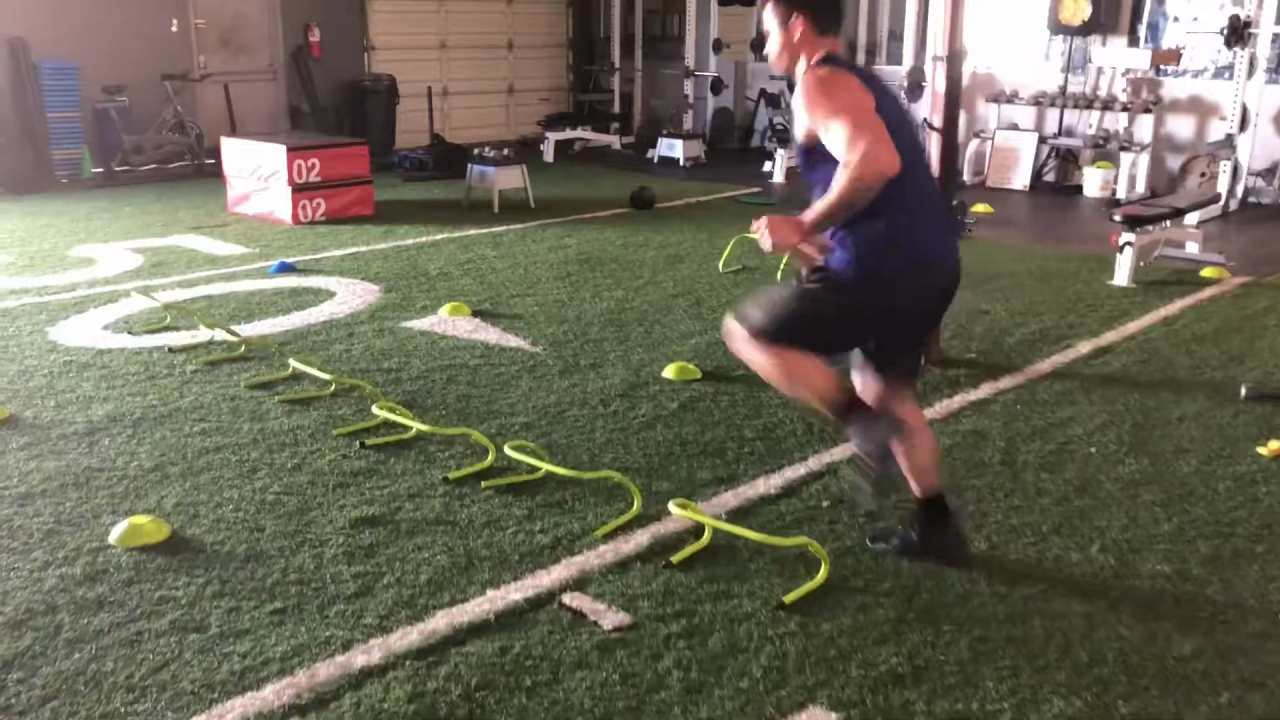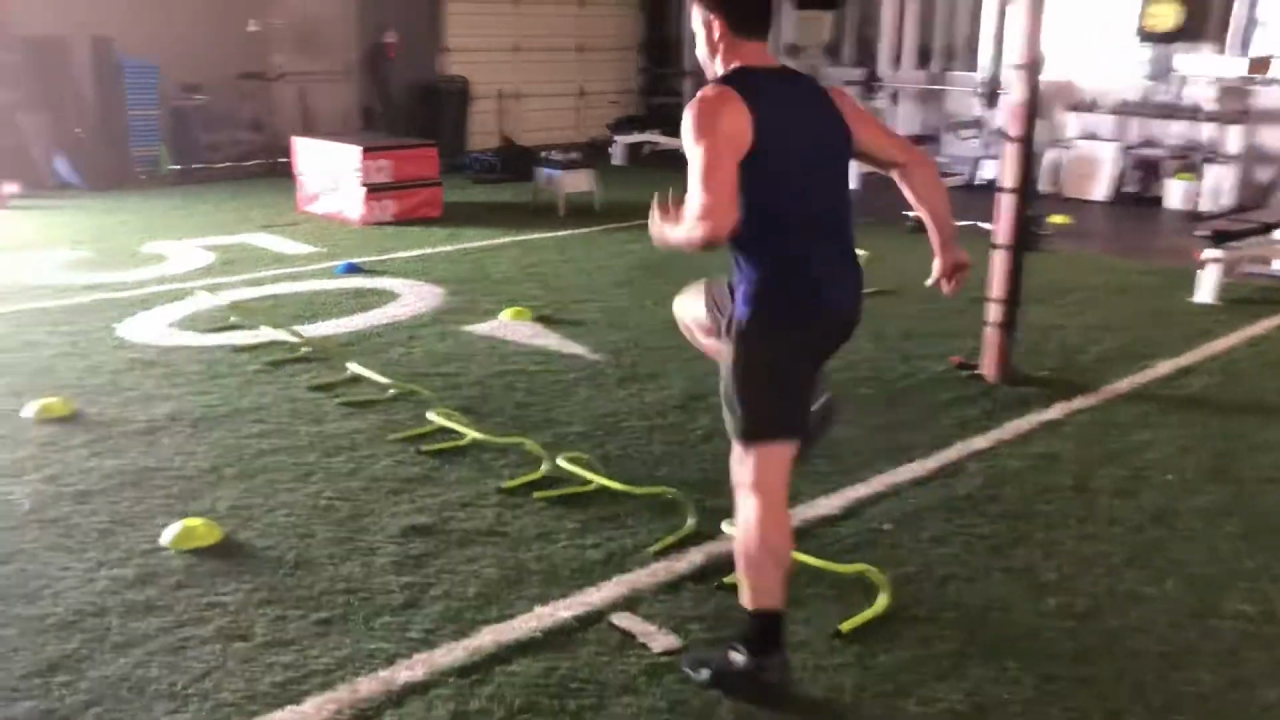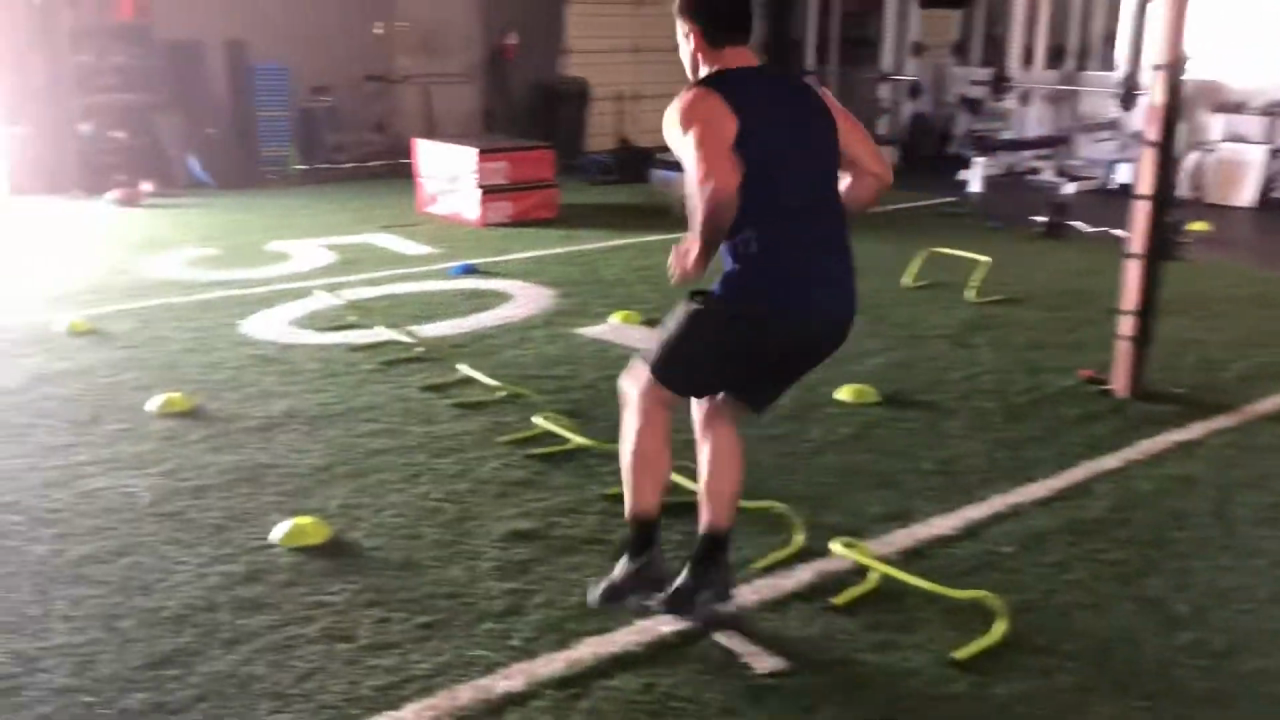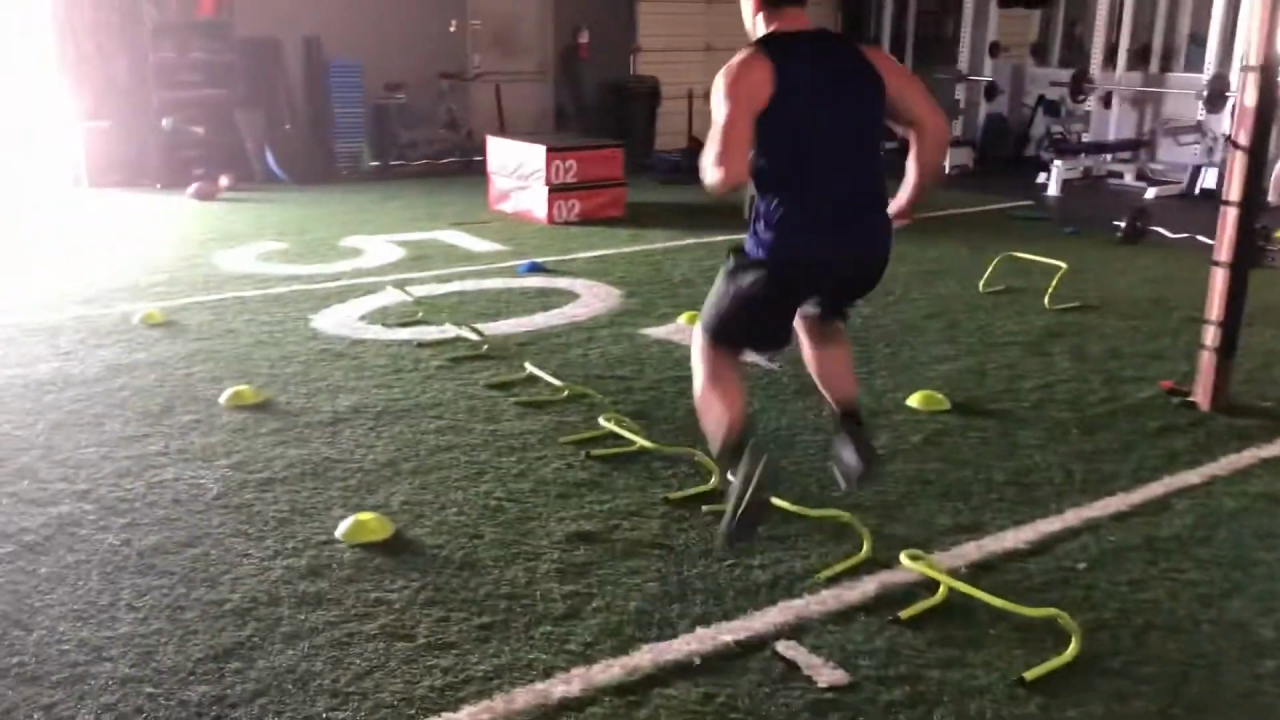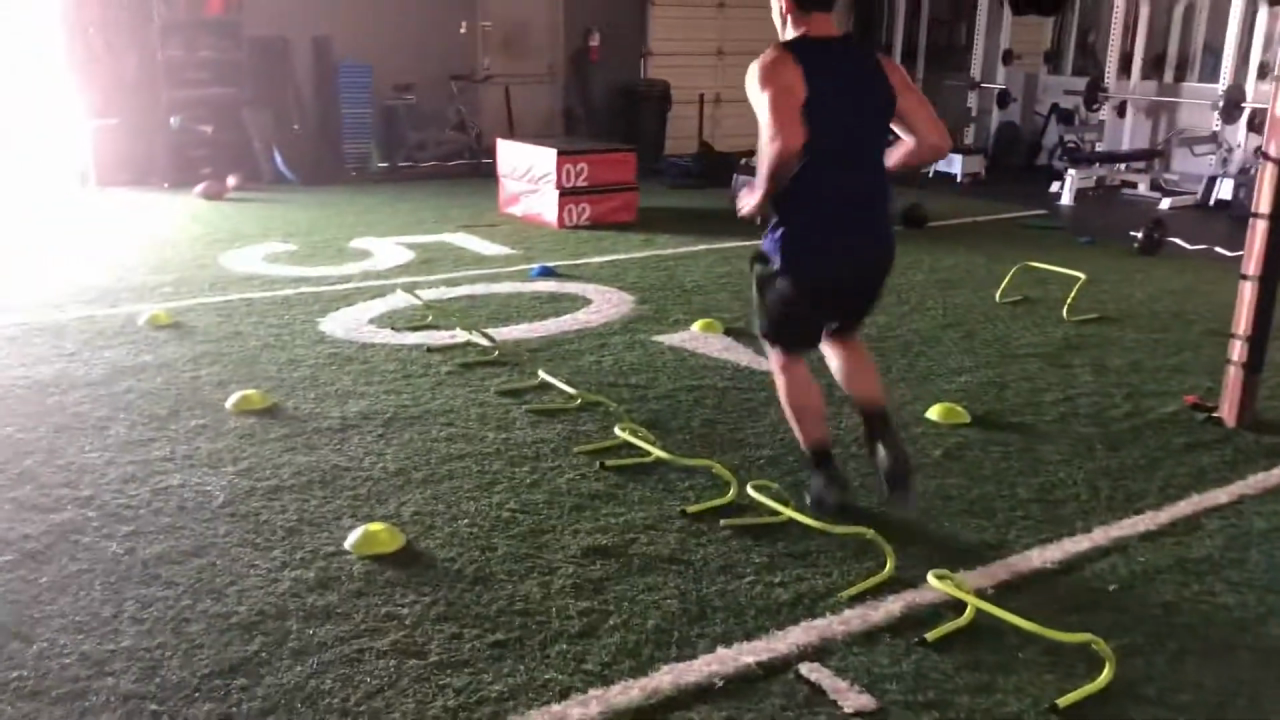
dt=0.3s
person 1, frame 1
left shoulder: (821, 87)
right shoulder: (866, 87)
left elbow: (875, 161)
left wrist: (810, 222)
right wrist: (816, 235)
left hip: (881, 270)
right hip: (936, 268)
left knee: (746, 332)
right knee: (887, 393)
left ankle: (860, 417)
right ankle: (936, 527)
person 1, frame 2
left shoulder: (714, 107)
right shoulder: (825, 100)
left elbow: (714, 224)
right elbow: (914, 166)
left wrist: (670, 229)
right wrist: (946, 248)
left hip: (779, 309)
right hip: (837, 300)
left knee: (762, 475)
right knee: (696, 309)
left ankle: (758, 654)
right ankle: (801, 411)
person 1, frame 3
left shoulder: (694, 108)
right shoulder: (810, 96)
left elbow: (715, 184)
right elbow: (873, 174)
left wrist: (699, 250)
left hip: (760, 301)
right hip: (831, 311)
left knee: (645, 390)
right knee: (716, 417)
left ankle: (642, 558)
right ankle: (708, 570)
person 1, frame 4
left shoulder: (749, 69)
right shoulder: (865, 59)
left elbow: (722, 173)
right elbow: (934, 128)
left wrist: (729, 163)
right wrist: (911, 198)
left hip: (788, 250)
right hip: (866, 250)
left knee: (712, 353)
right knee: (815, 314)
left ankle: (743, 469)
right ankle: (852, 432)
person 1, frame 5
left shoulder: (774, 67)
right shoulder: (878, 66)
left elbow: (784, 141)
right elbow: (934, 139)
left wrist: (760, 194)
left hip: (804, 252)
right hip: (872, 247)
left knee: (786, 358)
right knee: (842, 337)
left ankle: (827, 476)
right ankle: (884, 442)
